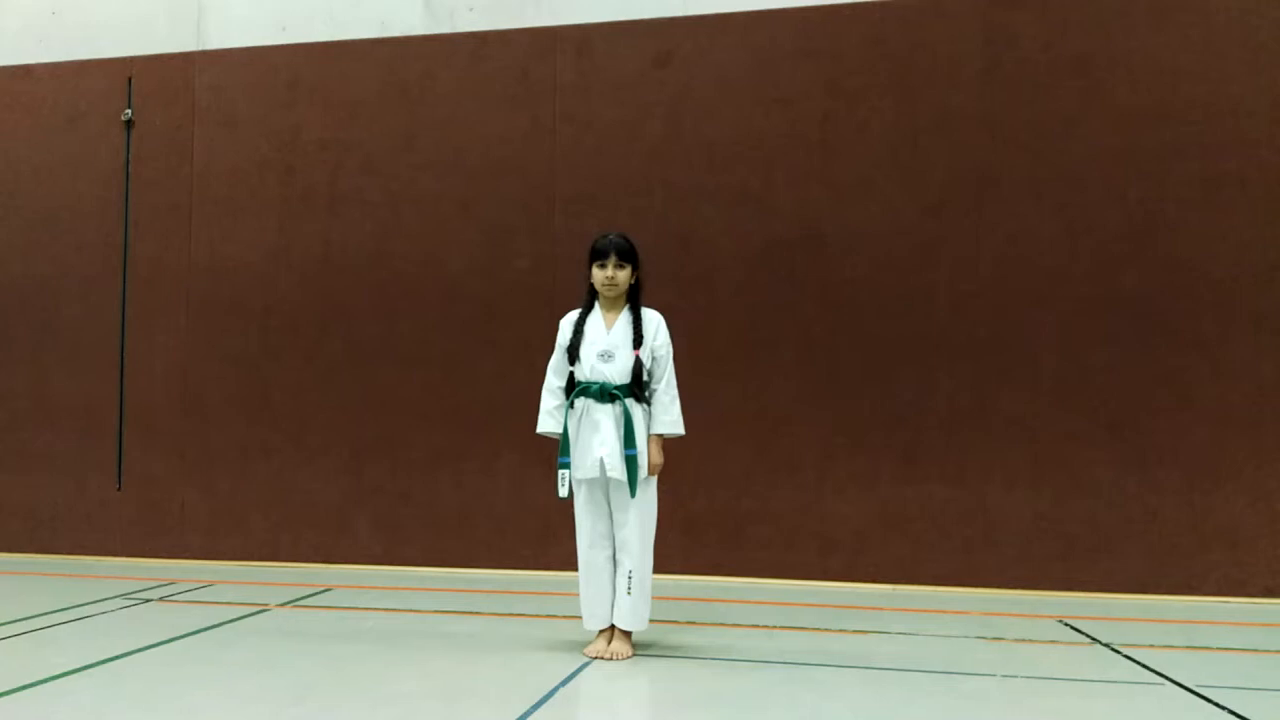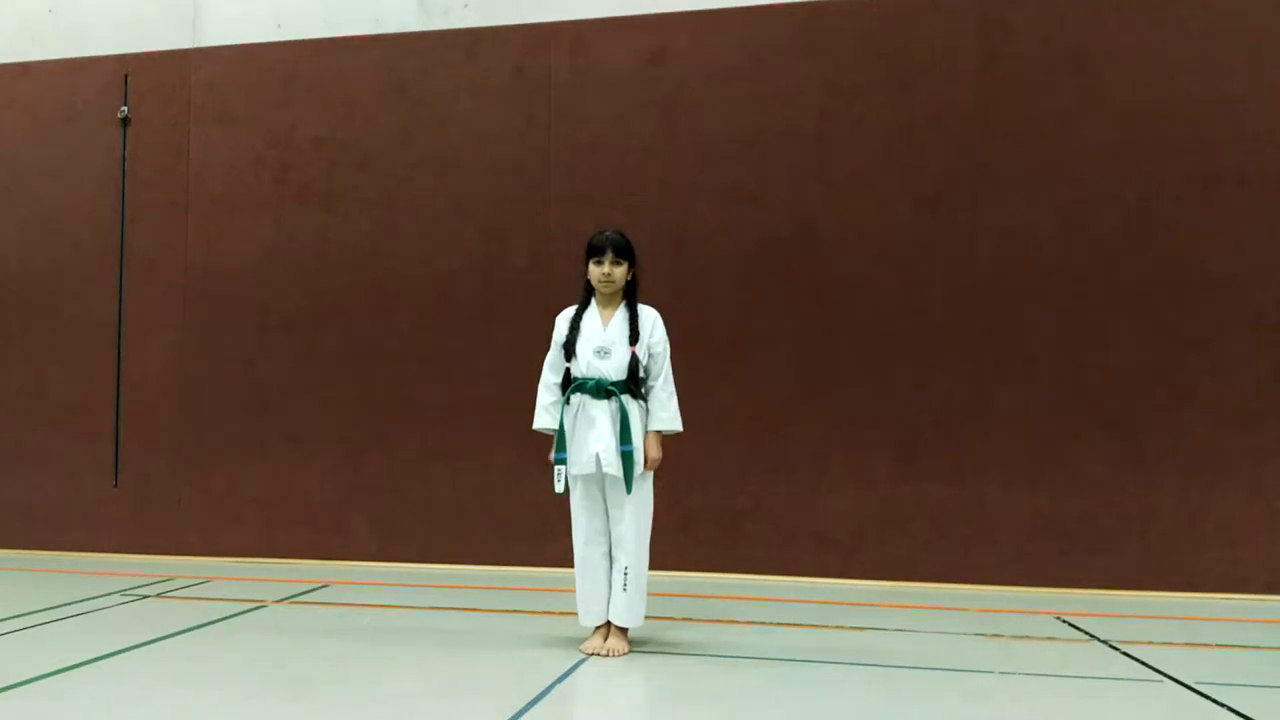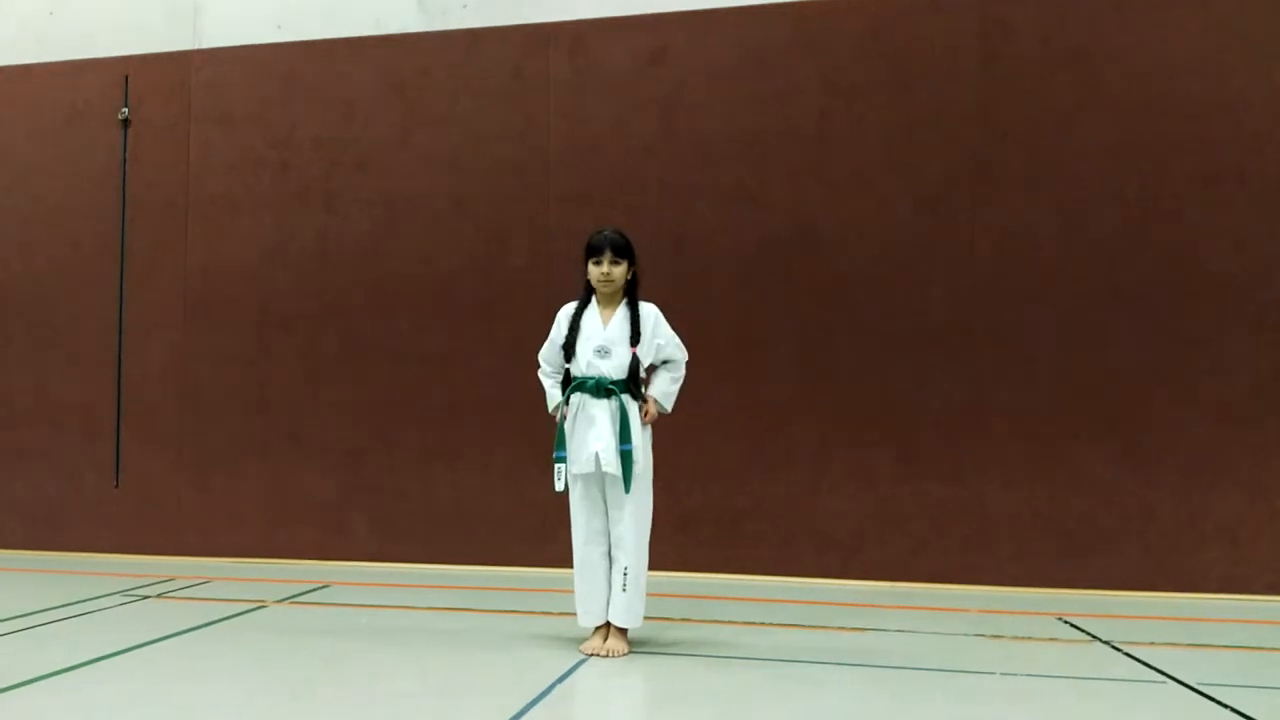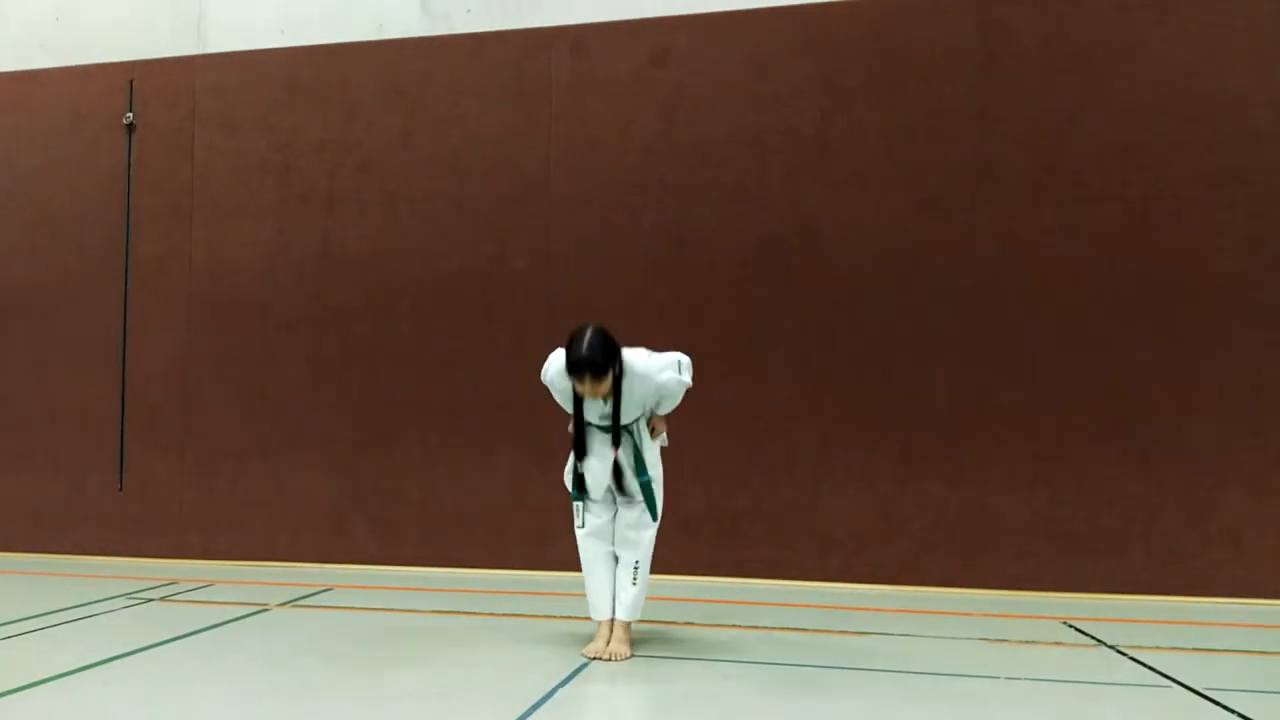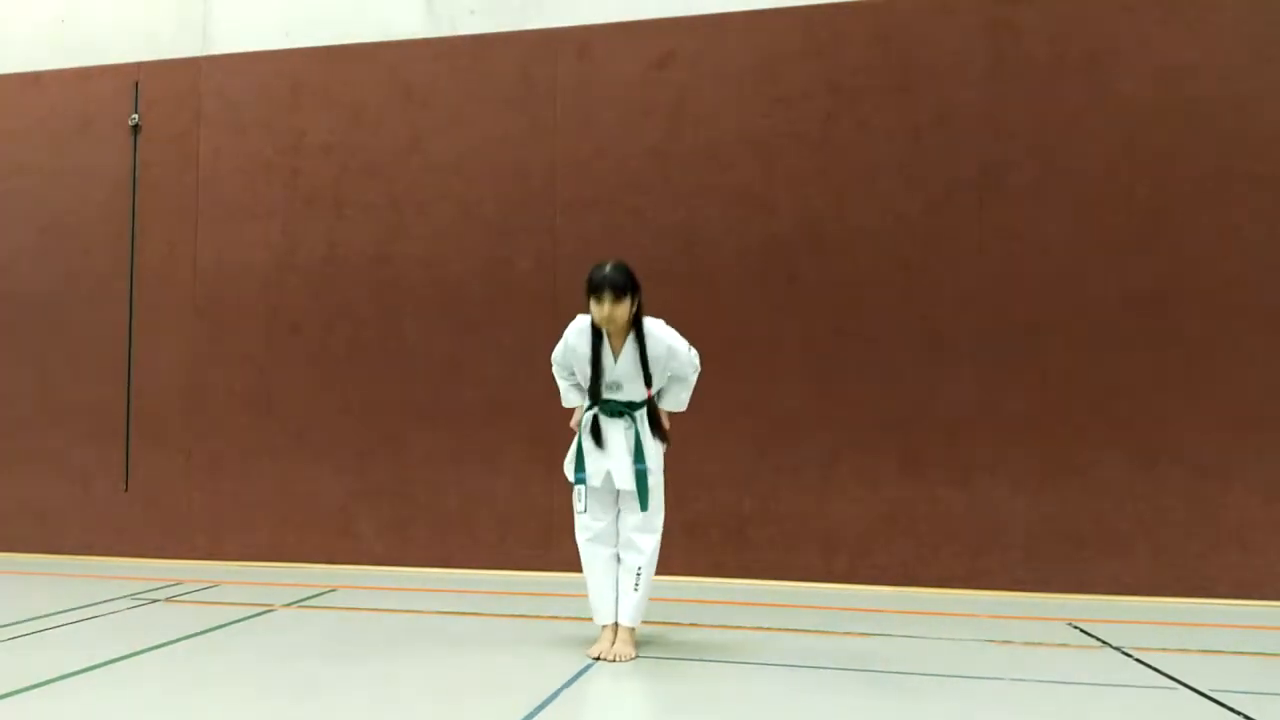
dt=0.7s
person 1, frame 1
left shoulder: (651, 323)
right shoulder: (572, 323)
left elbow: (662, 385)
right elbow: (556, 383)
left wrist: (656, 441)
right wrist: (560, 440)
left hip: (631, 435)
right hip: (586, 436)
left knee: (632, 534)
right knee: (592, 535)
left ankle: (623, 629)
right ankle: (602, 626)
person 1, frame 2
left shoulder: (647, 319)
right shoulder: (569, 319)
left elbow: (659, 380)
right elbow: (552, 378)
left wrist: (655, 434)
right wrist: (554, 435)
left hip: (627, 431)
right hip: (582, 431)
left knee: (628, 529)
right knee: (589, 531)
left ankle: (620, 625)
right ankle: (599, 623)
person 1, frame 3
left shoulder: (647, 315)
right shoulder: (570, 315)
left elbow: (675, 360)
right elbow: (548, 365)
left wrist: (656, 399)
right wrist: (559, 404)
left hip: (626, 429)
right hip: (581, 429)
left knee: (627, 529)
right knee: (588, 530)
left ankle: (620, 627)
right ankle: (597, 624)
person 1, frame 4
left shoulder: (645, 371)
right shoulder: (558, 370)
left elbow: (682, 367)
left wrist: (660, 414)
right wrist: (577, 416)
left hip: (636, 447)
right hip: (592, 445)
left knee: (634, 532)
right knee: (594, 528)
left ankle: (622, 627)
right ankle: (603, 624)
person 1, frame 5
left shoulder: (659, 336)
right shoulder: (577, 332)
left elbow: (688, 368)
right elbow: (562, 367)
left wrist: (665, 409)
right wrist: (577, 406)
left hip: (640, 438)
right hip: (596, 435)
left knee: (639, 533)
right knee: (595, 532)
left ankle: (626, 629)
right ankle: (607, 626)
